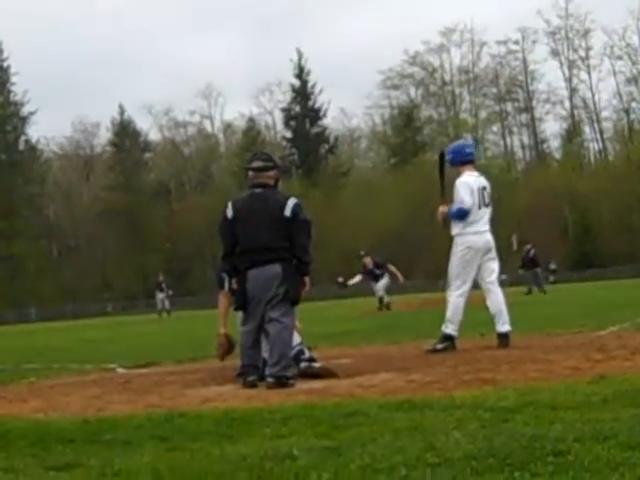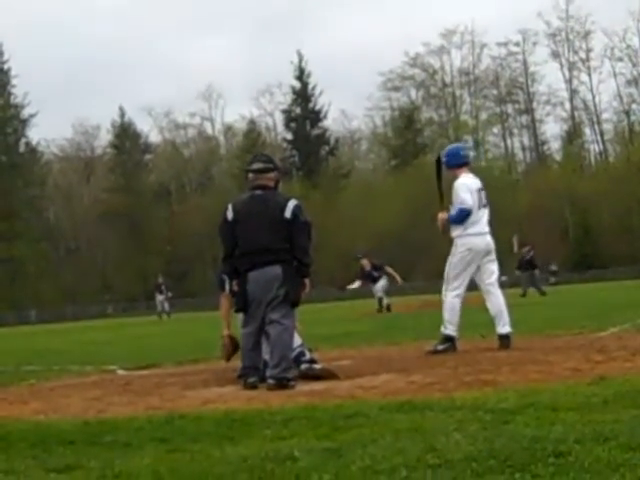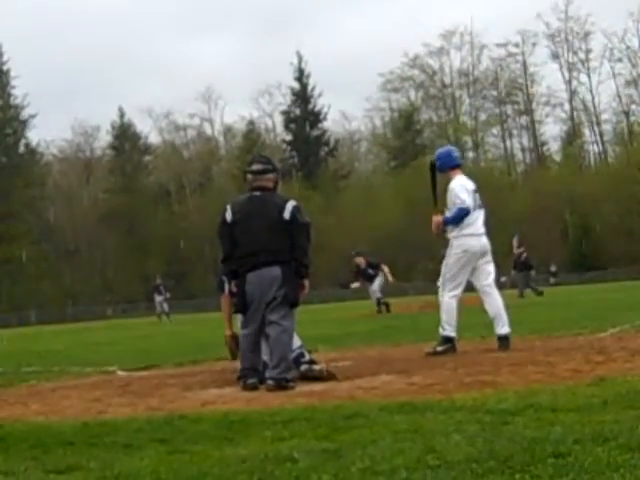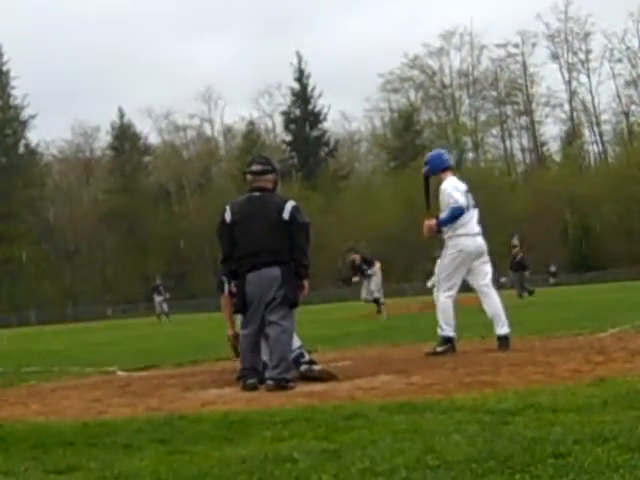
dt=0.1s
person 1, frame 1
left shoulder: (234, 206)
right shoulder: (288, 203)
left elbow: (228, 244)
right elbow: (301, 242)
left wrist: (232, 274)
right wrist: (304, 271)
left hip: (249, 273)
right hip: (279, 270)
left knee: (250, 323)
right knee: (280, 321)
left ankle: (249, 373)
right ankle: (278, 373)
person 1, frame 2
left shoulder: (234, 208)
right shoulder: (288, 205)
left elbow: (228, 246)
right elbow: (301, 243)
left wrist: (233, 275)
right wrist: (304, 273)
left hip: (249, 274)
right hip: (280, 272)
left knee: (250, 325)
right knee: (280, 322)
left ankle: (250, 375)
right ankle: (279, 375)
person 1, frame 3
left shoulder: (233, 209)
right shoulder: (287, 206)
left elbow: (227, 247)
right elbow: (300, 244)
left wrist: (232, 277)
right wrist: (302, 274)
left hip: (248, 275)
right hip: (279, 273)
left knee: (249, 326)
right knee: (279, 323)
left ankle: (249, 376)
right ankle: (279, 376)
person 1, frame 4
left shoulder: (232, 210)
right shoulder: (287, 206)
left elbow: (227, 248)
right elbow: (299, 245)
left wrist: (232, 277)
right wrist: (302, 274)
left hip: (248, 276)
right hip: (279, 273)
left knee: (249, 327)
right knee: (279, 324)
left ankle: (249, 376)
right ankle: (279, 376)
person 2, frame 1
left shoulder: (463, 181)
right shoulder: (483, 181)
left elbow: (463, 211)
left wrist: (446, 213)
right wrist: (450, 213)
left hip: (467, 240)
right hip: (486, 237)
left knee: (457, 289)
right knee: (491, 285)
left ankle: (449, 336)
right ankle: (503, 333)
person 2, frame 2
left shoulder: (462, 183)
right shoulder: (477, 182)
left elbow: (465, 212)
left wrist: (447, 218)
right wrist: (451, 218)
left hip: (467, 242)
right hip: (485, 239)
left knee: (452, 290)
right knee: (491, 287)
left ankle: (449, 338)
right ankle: (504, 334)
person 2, frame 3
left shoulder: (456, 184)
right shoulder: (469, 183)
left elbow: (463, 210)
left wrist: (443, 221)
right wrist: (445, 223)
left hip: (464, 242)
right hip: (481, 240)
left knee: (448, 290)
right knee: (488, 288)
left ankle: (448, 339)
right ankle: (503, 335)
person 2, frame 4
left shoulder: (448, 185)
right shoulder: (460, 184)
left elbow: (458, 209)
left wrist: (437, 223)
right wrist: (438, 226)
left hip: (459, 243)
right hip: (477, 241)
left knee: (444, 291)
right knee: (486, 288)
left ankle: (447, 339)
right ankle: (503, 335)
